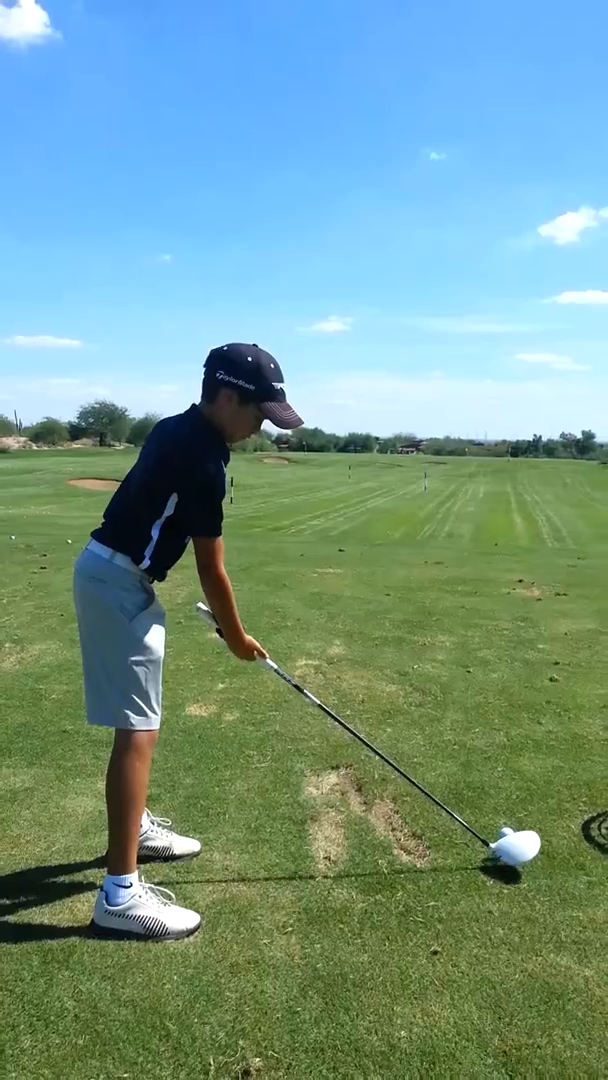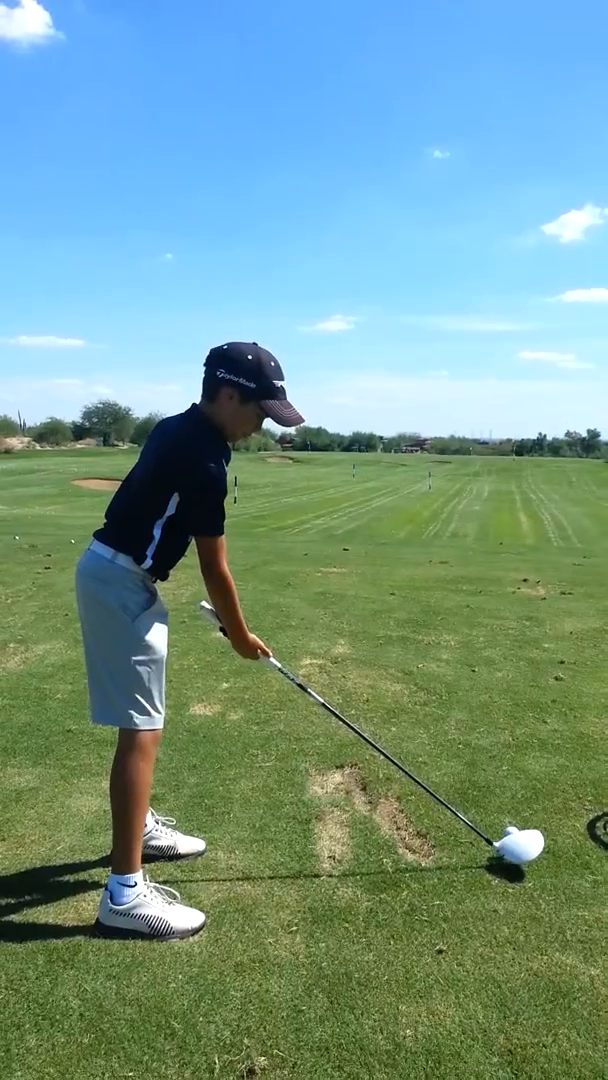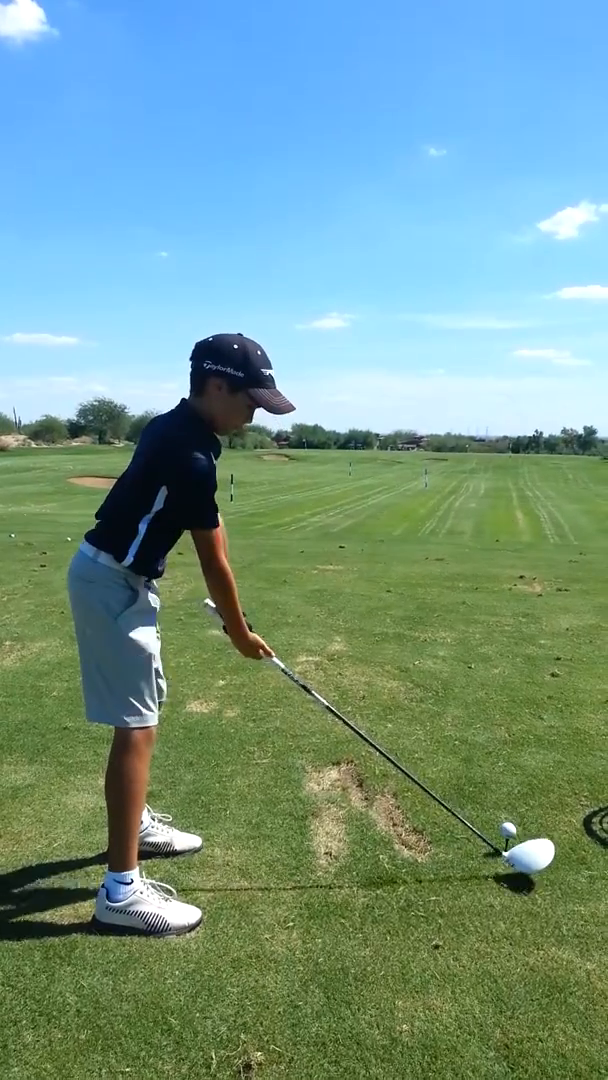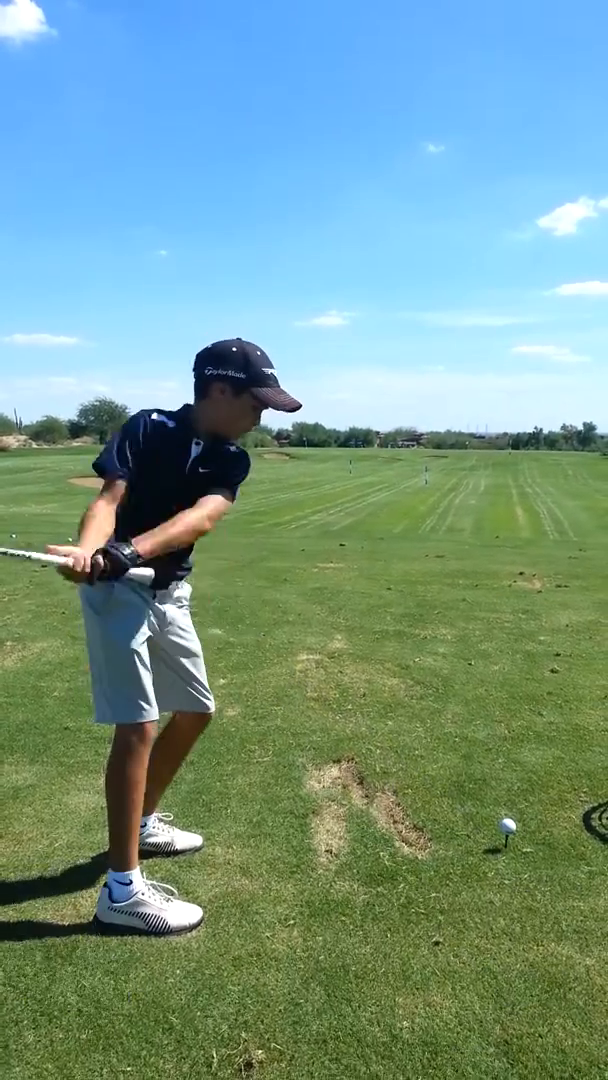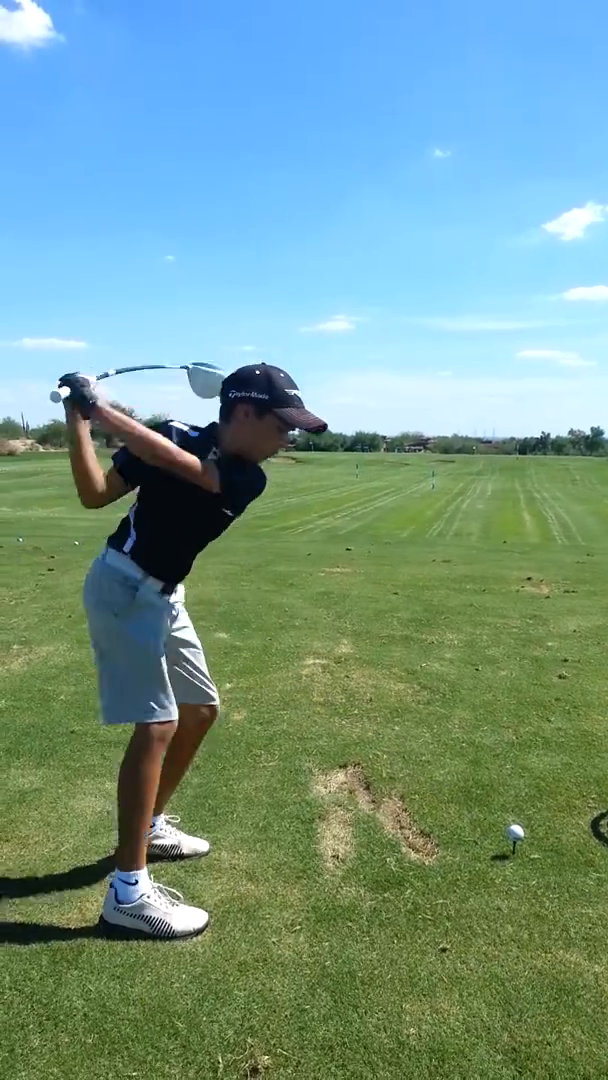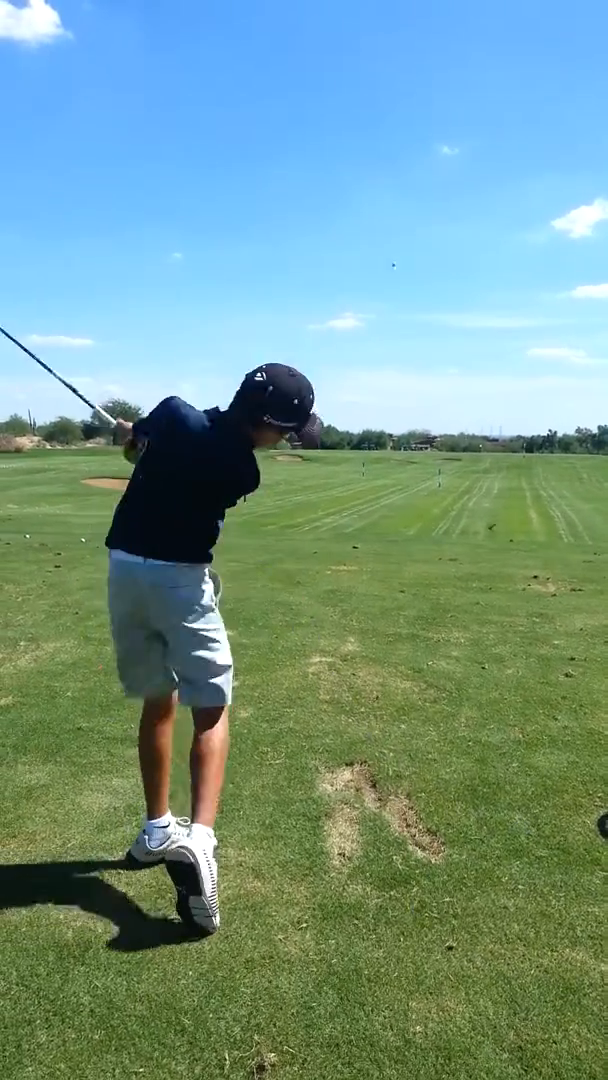
dt=0.4s
person 1, frame 1
left shoulder: (178, 430)
right shoulder: (202, 462)
right elbow: (210, 567)
right wrist: (235, 636)
left hip: (112, 571)
right hip: (120, 583)
left knee: (141, 716)
right knee: (138, 728)
left ankle: (136, 826)
right ankle: (120, 893)
person 1, frame 2
left shoulder: (178, 429)
right shoulder: (202, 462)
right elbow: (214, 567)
right wrist: (239, 635)
left hip: (114, 570)
right hip: (123, 583)
left knee: (145, 715)
right knee: (141, 728)
left ankle: (140, 825)
right ankle: (124, 893)
person 1, frame 3
left shoulder: (175, 429)
right shoulder: (189, 456)
left elbow: (213, 532)
right elbow: (213, 560)
left wrist: (233, 618)
right wrist: (240, 632)
left hip: (122, 576)
right hip: (112, 583)
left knee: (148, 707)
right knee: (135, 726)
left ankle: (136, 823)
right ankle: (121, 890)
person 1, frame 4
left shoulder: (234, 460)
right shoulder: (148, 430)
left elbow: (199, 517)
right elbow: (108, 501)
left wrist: (129, 550)
right wrist: (87, 550)
left hip: (169, 590)
right hip: (116, 589)
left knee: (195, 711)
right knee: (137, 724)
left ankle: (142, 824)
right ankle: (123, 889)
person 1, frame 5
left shoulder: (247, 479)
right shoulder: (175, 435)
left elbow: (174, 460)
right elbow: (95, 494)
left wrist: (100, 408)
right wrist: (80, 417)
left hip: (161, 594)
right hip: (123, 588)
left knee: (200, 709)
right knee: (154, 725)
left ankle: (148, 824)
right ankle: (129, 890)
person 1, frame 6
left shoulder: (174, 412)
right shoulder: (241, 468)
left elbow: (138, 442)
left wrist: (136, 436)
left hip: (123, 573)
right hip: (180, 582)
left knee: (158, 703)
right knee: (211, 711)
left ankle: (158, 829)
right ankle: (198, 837)
